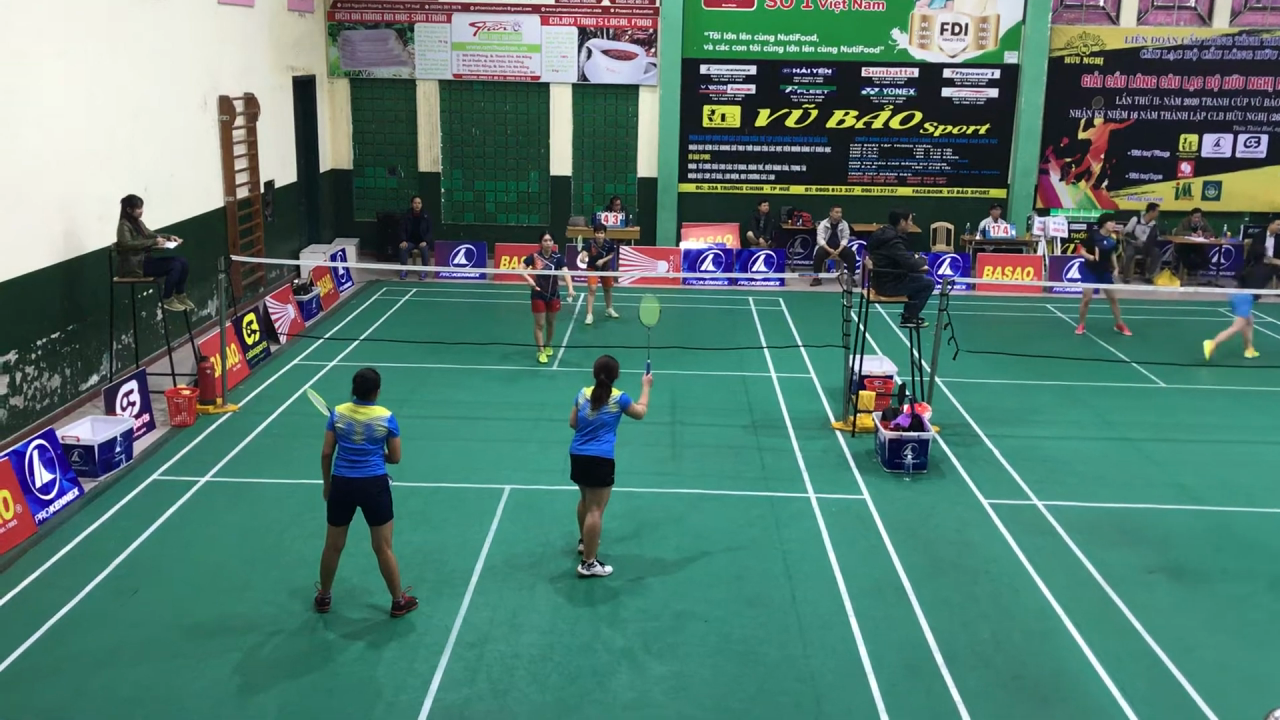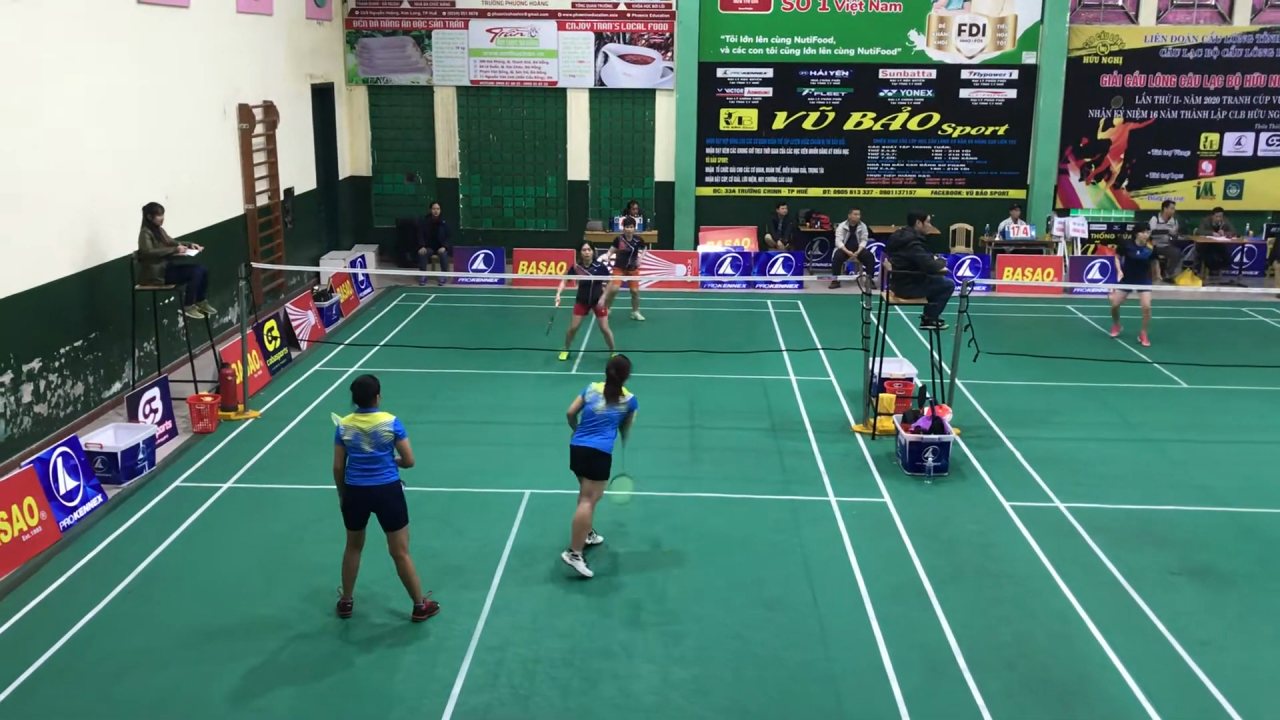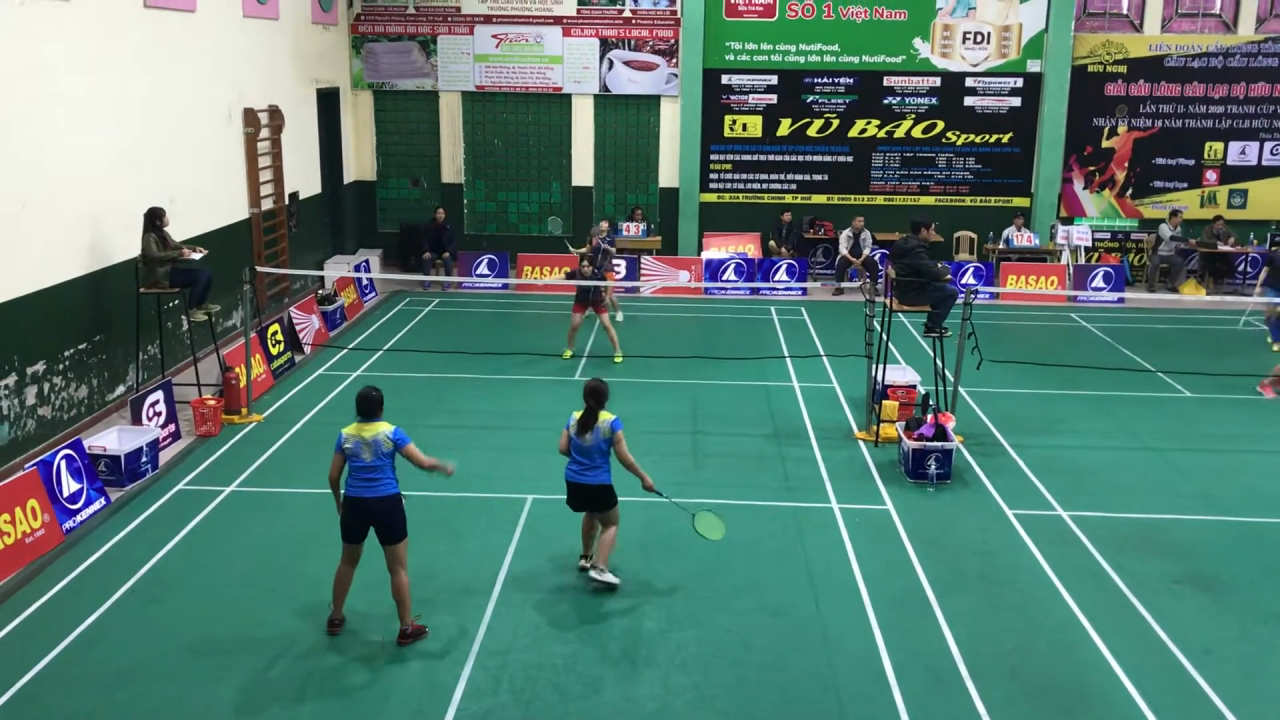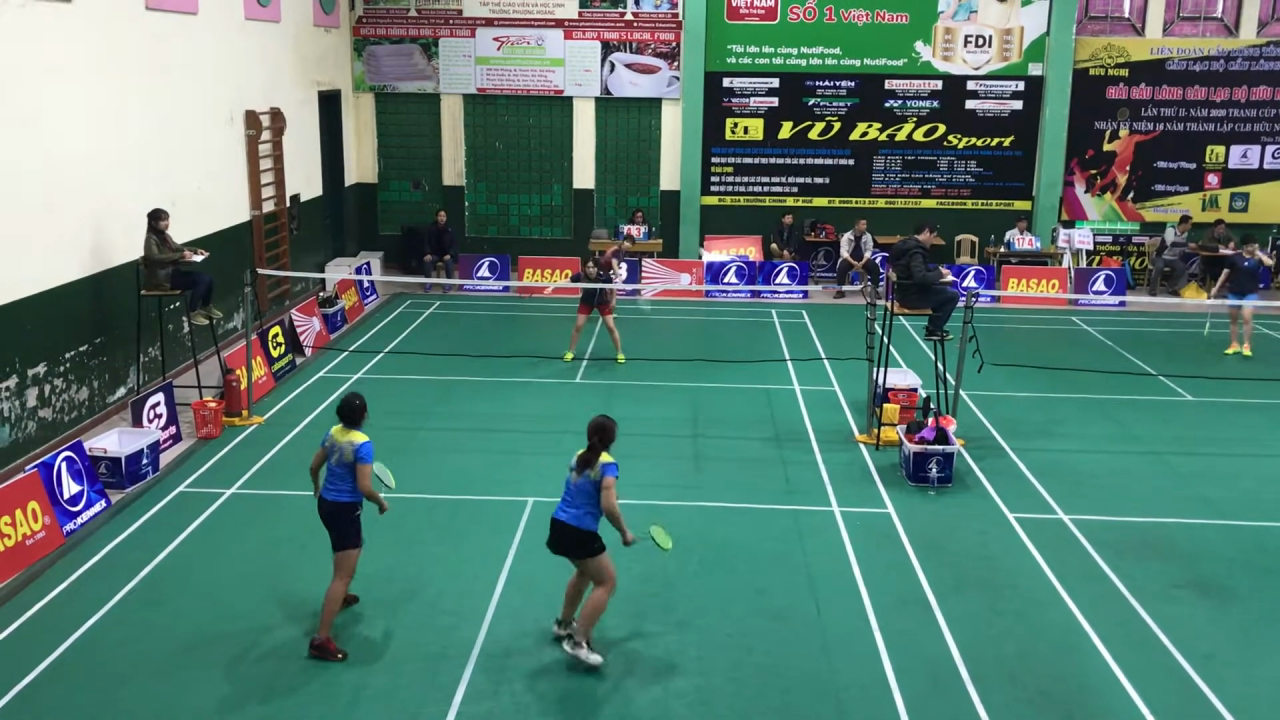
dt=1s
person 1, frame 1
left shoulder: (338, 413)
right shoulder: (386, 417)
left elbow: (326, 453)
right elbow: (395, 458)
left wrist: (327, 483)
left hip: (342, 484)
right hip: (374, 485)
left knee: (333, 546)
right knee: (383, 549)
left ankle: (323, 597)
right ankle: (398, 601)
person 1, frame 2
left shoulder: (344, 426)
right shoulder: (391, 422)
left elbow: (338, 467)
right elbow: (409, 461)
left wrist: (342, 495)
left hip: (355, 493)
right hip: (387, 492)
left knee: (353, 548)
right knee: (401, 553)
left ankle: (346, 601)
right ankle: (420, 606)
person 1, frame 3
left shoulder: (345, 435)
right shoulder: (391, 433)
left elbow: (333, 476)
right elbow: (423, 463)
left wrist: (339, 501)
right wrist: (445, 468)
left hip: (354, 504)
right hip: (386, 504)
left knee: (348, 562)
right knee: (398, 569)
left ankle: (335, 617)
right ankle: (407, 628)
person 1, frame 4
left shoulder: (333, 433)
right shoulder: (363, 444)
left elbow: (314, 468)
right elbow: (365, 487)
left wrist: (318, 487)
right wrist: (381, 502)
left hip: (326, 504)
right hip: (344, 509)
left knee: (355, 546)
right knee: (342, 576)
left ankle: (340, 597)
right ankle: (320, 640)
person 2, frame 1
left shoulder: (583, 394)
right shoulder: (619, 398)
left elbow: (573, 423)
right elbow: (640, 412)
right wrist: (646, 387)
left hip: (577, 455)
right hip: (600, 459)
left knee: (585, 501)
right knee: (595, 510)
left ankle: (584, 541)
right ankle: (588, 563)
person 2, frame 2
left shoulder: (591, 389)
right shoulder: (629, 399)
left elbow: (570, 413)
right elbow: (625, 428)
right wrist: (623, 442)
left hip: (577, 446)
right hip: (598, 452)
left knee: (587, 494)
right knee: (588, 501)
left ankle: (586, 533)
right ankle: (574, 553)
person 2, frame 3
left shoulder: (574, 418)
right shoulder: (611, 422)
left elbow: (563, 449)
right elbow: (623, 457)
right wrist: (644, 478)
left hip: (573, 481)
right hip: (598, 484)
left knee: (590, 515)
right knee: (611, 524)
left ankle: (587, 557)
right ankle: (600, 568)
person 2, frame 4
left shoulder: (580, 457)
right shoulder: (607, 465)
right elbow: (609, 507)
right wrist: (624, 533)
left hip: (559, 525)
right hip: (579, 530)
left knee: (585, 571)
right knee: (607, 582)
left ankle: (565, 624)
right ankle: (579, 642)
